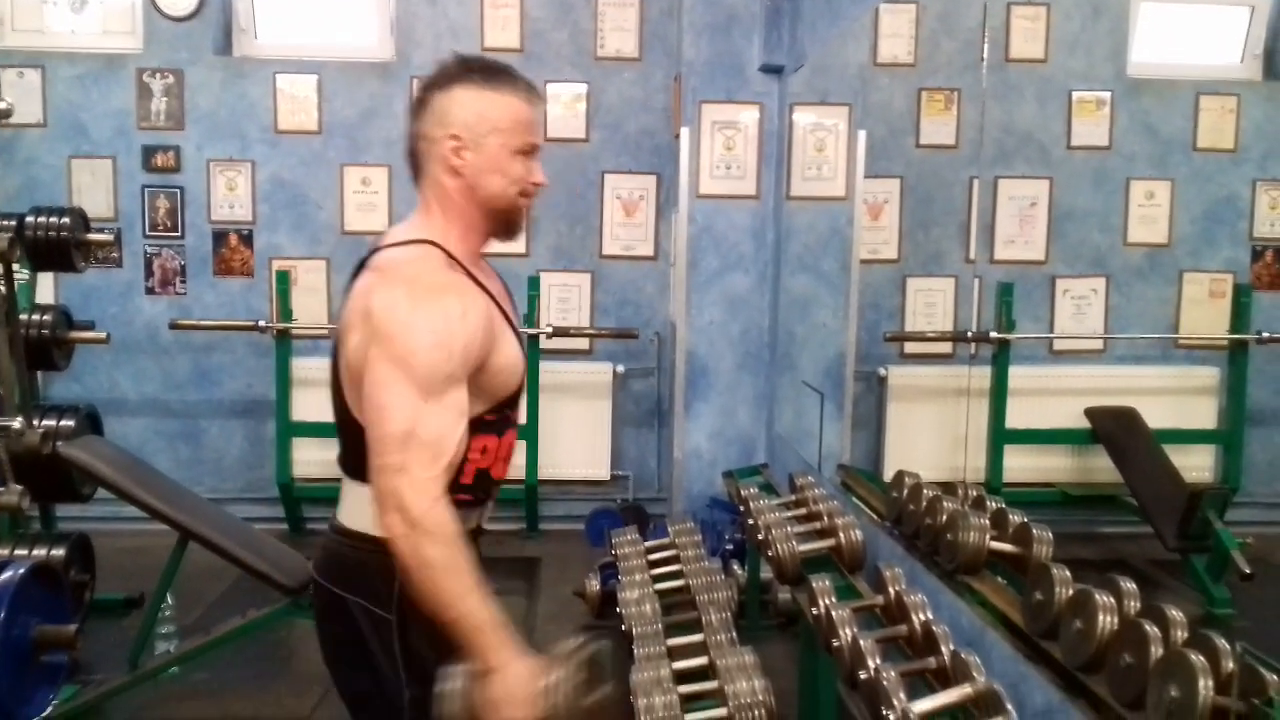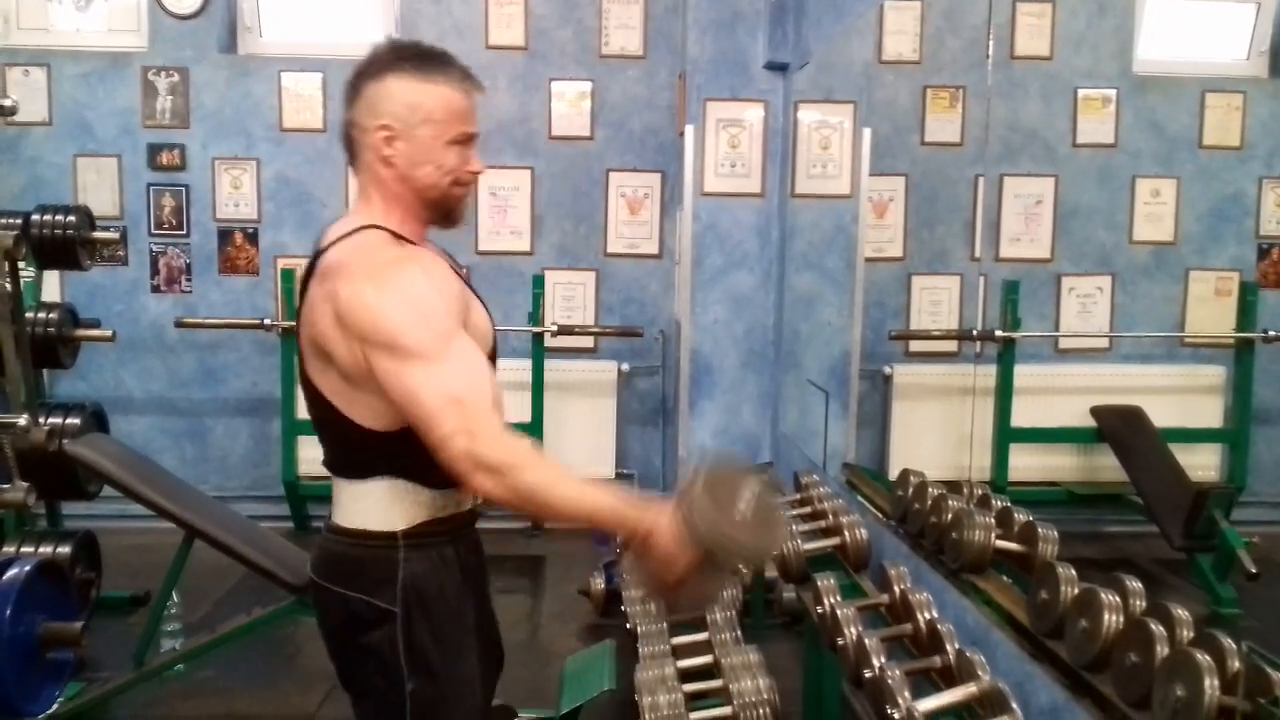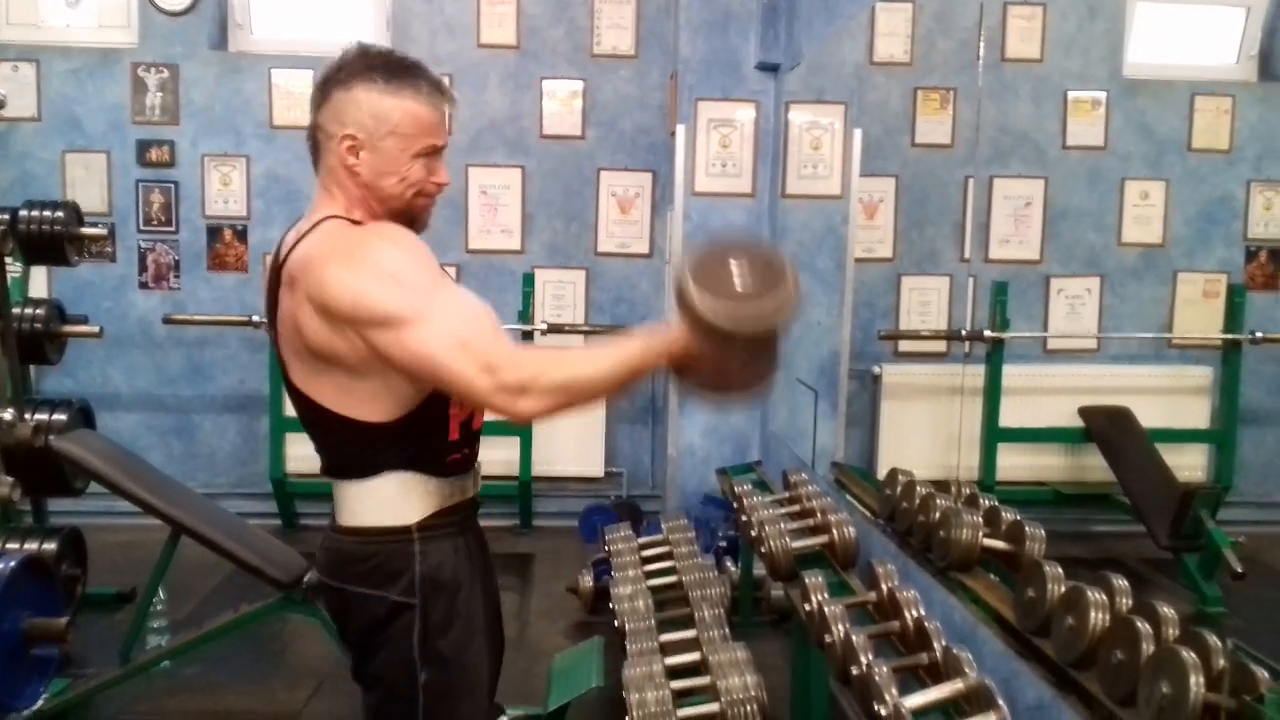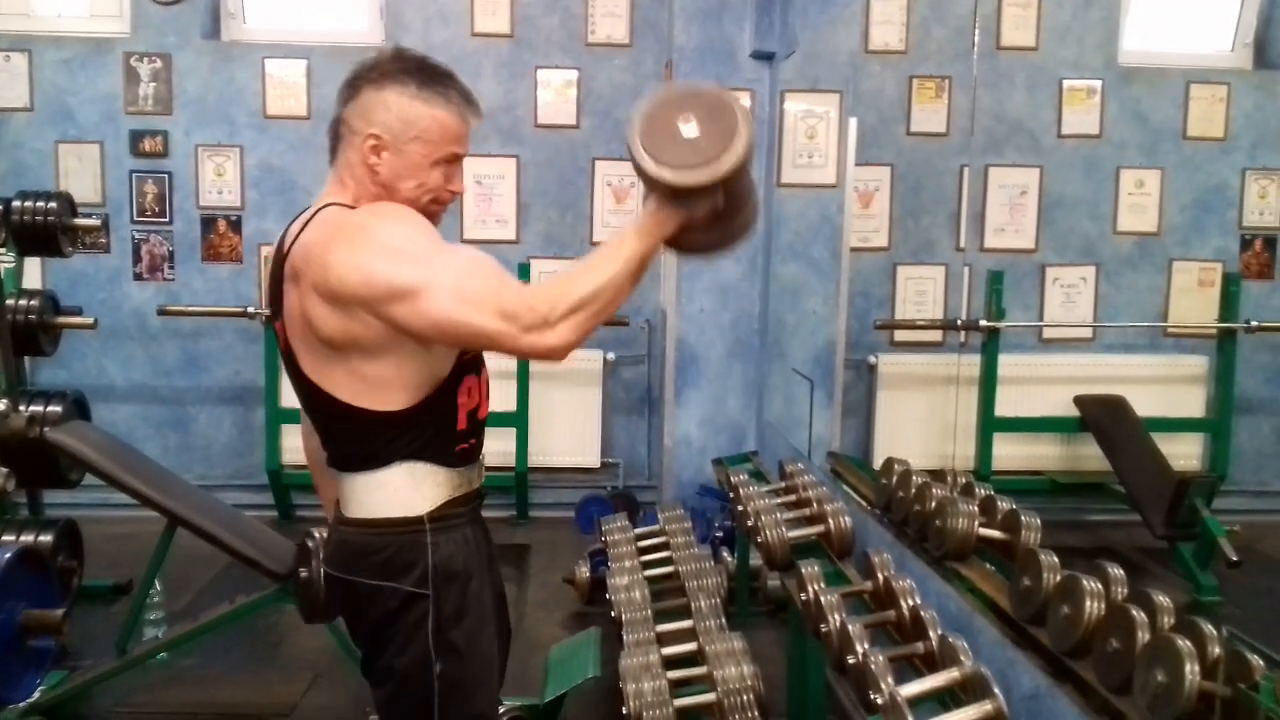
dt=0.2s
person 1, frame 1
left shoulder: (442, 267)
right shoulder: (422, 294)
right elbow: (411, 502)
right wrist: (500, 658)
left hip: (416, 566)
right hip: (393, 581)
person 1, frame 2
left shoulder: (381, 254)
right shoulder: (385, 276)
right elbow: (490, 462)
right wrist: (641, 520)
left hip: (419, 554)
right hip: (392, 575)
person 1, frame 3
left shoulder: (331, 252)
right shoulder: (359, 262)
right elbow: (516, 384)
right wrist: (668, 343)
left hip: (408, 548)
right hip: (408, 565)
person 1, frame 4
left shoulder: (329, 244)
right shoulder: (367, 242)
left elbow: (328, 413)
right elbow: (543, 324)
left wrist: (343, 529)
right wrist: (660, 219)
left hip: (413, 542)
right hip: (417, 556)
